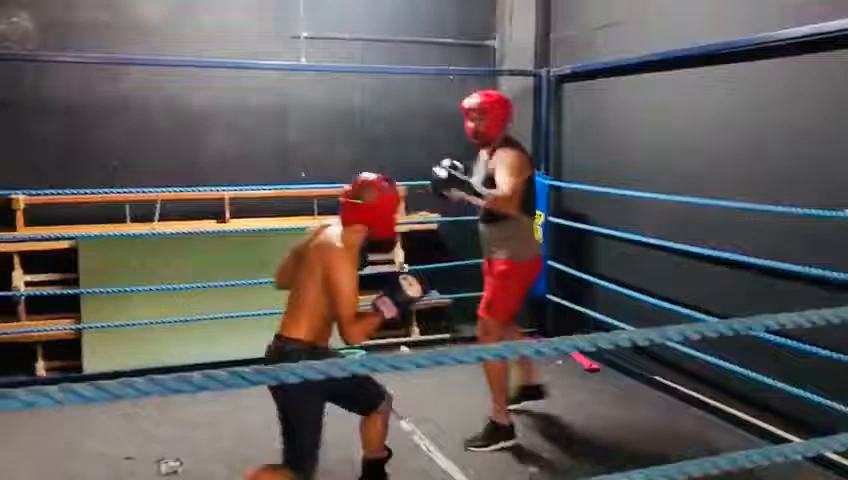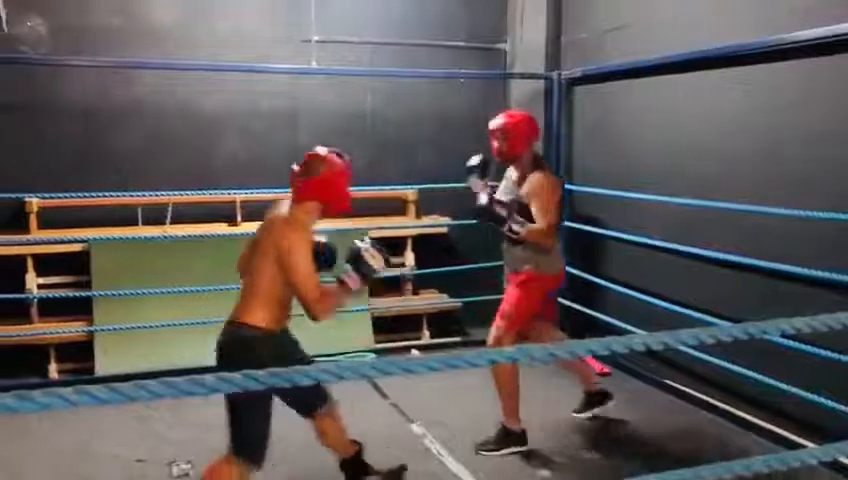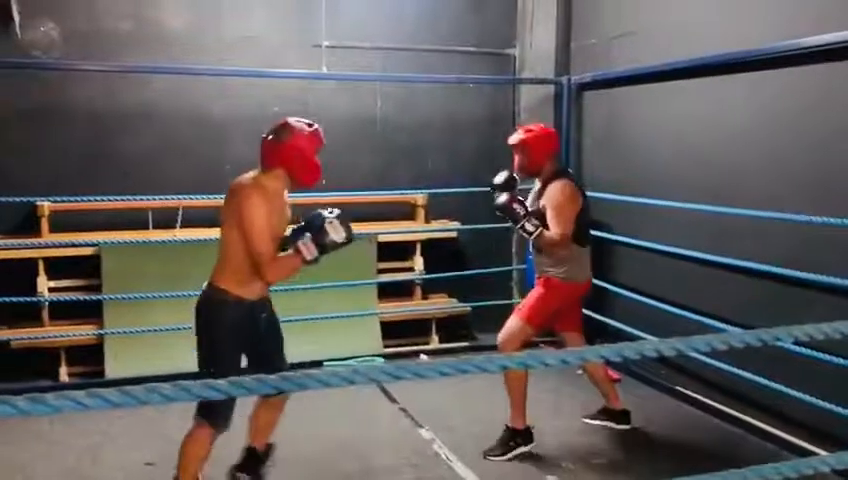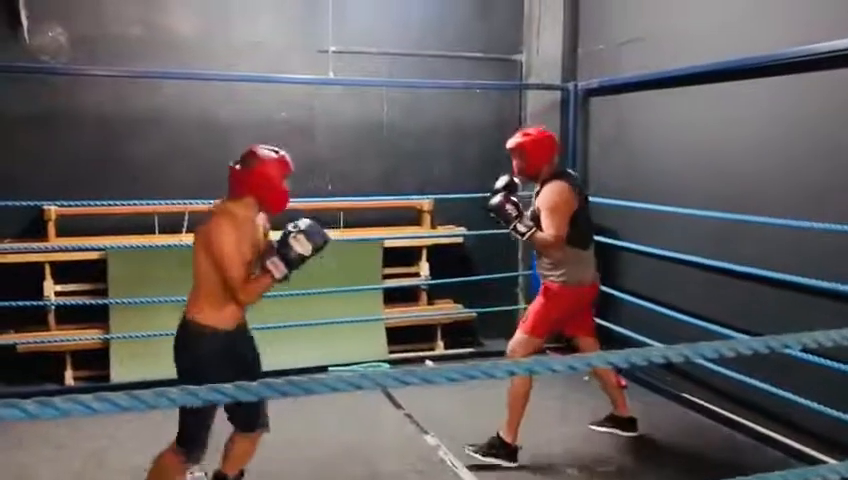
dt=0.2s
person 1, frame 1
left shoulder: (509, 157)
right shoulder: (487, 154)
left elbow: (506, 205)
left wrist: (462, 188)
right wrist: (456, 184)
left hip: (515, 259)
right hip: (498, 255)
left knee: (488, 334)
right knee: (503, 324)
left ankle: (502, 425)
right ankle: (530, 383)
person 1, frame 2
left shoulder: (539, 180)
right shoulder: (513, 172)
left elbow: (545, 236)
right elbow: (500, 205)
left wrist: (506, 221)
right wrist: (479, 181)
left hip: (537, 274)
right hip: (523, 271)
left knee: (498, 344)
right knee: (544, 334)
left ankle: (513, 431)
right ankle: (595, 389)
person 1, frame 3
left shoulder: (560, 190)
right shoulder: (545, 183)
left elbow: (559, 243)
right elbow: (541, 223)
left wrist: (522, 219)
right wrist: (511, 200)
left hip: (563, 280)
right hip: (564, 279)
left knee: (508, 340)
right knee: (575, 343)
left ankle: (518, 430)
right ankle: (615, 408)
person 1, frame 4
left shoulder: (556, 191)
right shoulder: (559, 182)
left elbow: (552, 245)
right elbow: (545, 229)
left wrist: (515, 219)
right wrist: (512, 203)
left hip: (566, 286)
right hip: (581, 282)
left knee: (518, 353)
right knee: (589, 348)
left ankle: (505, 444)
right ankle: (623, 416)
person 2, frame 1
left shoulder: (328, 233)
right shoulder: (340, 254)
left elbow: (283, 278)
right elbow: (352, 333)
right wrist: (390, 303)
left hip: (311, 353)
right hip: (297, 360)
left knee: (378, 404)
person 2, frame 2
left shoulder: (289, 216)
right shoulder: (291, 231)
left elbow: (245, 266)
right elbow: (316, 308)
right wrist: (356, 275)
left hip: (274, 339)
right hip: (250, 346)
left knee: (321, 406)
person 2, frame 3
left shoulder: (279, 191)
right shoulder: (251, 194)
right elbow: (269, 270)
left wrist: (307, 232)
right wrist: (314, 245)
left hip: (257, 307)
right hip: (224, 309)
left knee: (276, 392)
right knee: (215, 417)
person 2, frame 4
left shoulder: (257, 218)
right shoulder: (222, 223)
left elbow: (258, 270)
right elbow: (242, 293)
left wrist: (297, 246)
right wrist: (283, 261)
left hip: (236, 335)
right hip: (201, 338)
left knee: (252, 425)
right knee: (190, 447)
